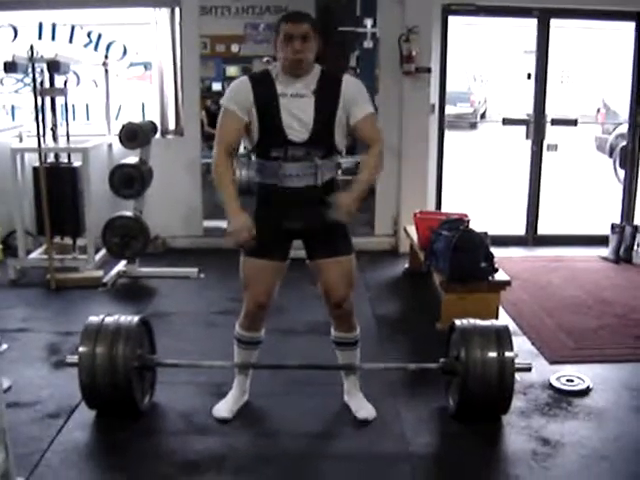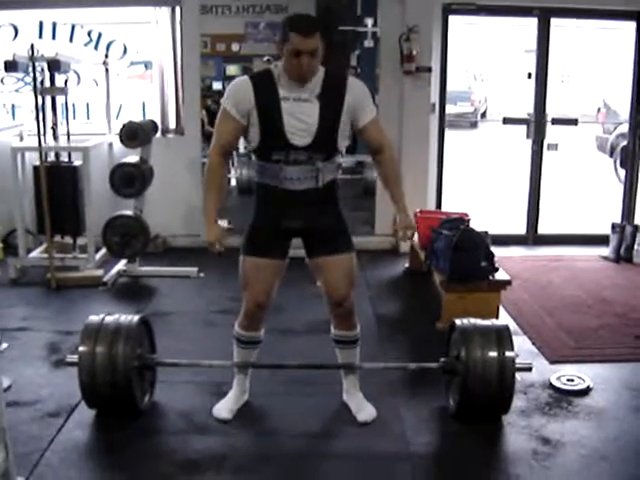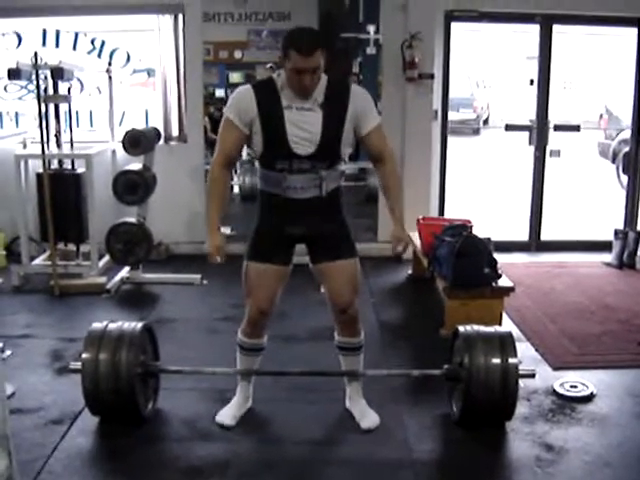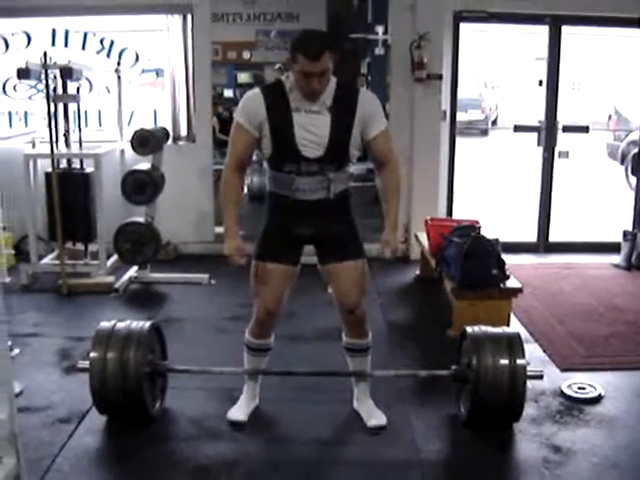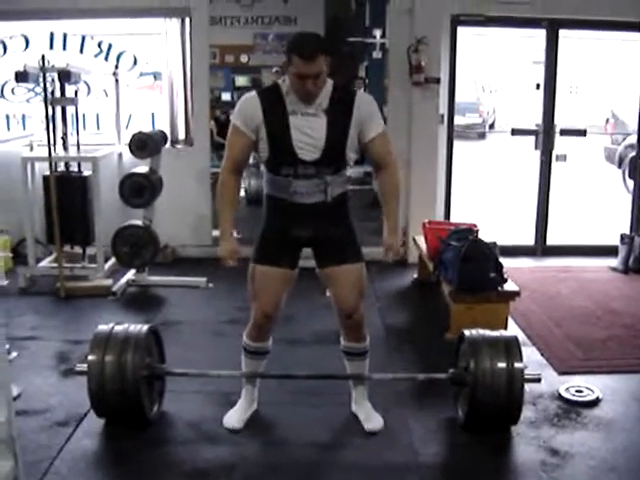
dt=0.3s
person 1, frame 1
left shoulder: (346, 88)
right shoulder: (246, 89)
left elbow: (375, 147)
right elbow: (223, 155)
left wrist: (355, 194)
right wrist: (234, 211)
left hip: (325, 208)
right hip: (268, 210)
left knee: (341, 303)
right knee: (255, 305)
left ankle: (352, 388)
right ankle: (240, 387)
person 1, frame 2
left shoulder: (348, 90)
right shoulder: (247, 90)
left elbow: (381, 150)
right elbow: (218, 155)
left wrist: (401, 208)
right wrist: (211, 219)
left hip: (323, 209)
right hip: (271, 209)
left knee: (342, 302)
right knee: (254, 305)
left ankle: (351, 388)
right ankle: (239, 386)
person 1, frame 3
left shoulder: (352, 98)
right shoulder: (250, 98)
left elbow: (383, 159)
right elbow: (222, 165)
left wrist: (398, 221)
right wrist: (213, 229)
left hip: (327, 215)
right hip: (274, 216)
left knee: (347, 308)
right knee: (257, 311)
left ankle: (355, 395)
right ankle: (242, 393)
person 1, frame 4
left shoulder: (360, 102)
right shoulder: (259, 102)
left elbow: (387, 164)
right elbow: (234, 168)
left wrist: (391, 226)
right wrist: (231, 232)
left hip: (335, 216)
right hip: (283, 216)
left knee: (354, 309)
right knee: (264, 312)
left ankle: (362, 395)
right ankle: (250, 392)
person 1, frame 5
left shoulder: (358, 104)
right shoulder: (256, 105)
left elbow: (385, 166)
right elbow: (231, 171)
left wrist: (392, 228)
right wrist: (226, 233)
left hip: (334, 219)
right hip: (280, 220)
left knee: (352, 313)
right knee: (262, 315)
left ankle: (360, 398)
right ankle: (248, 396)
